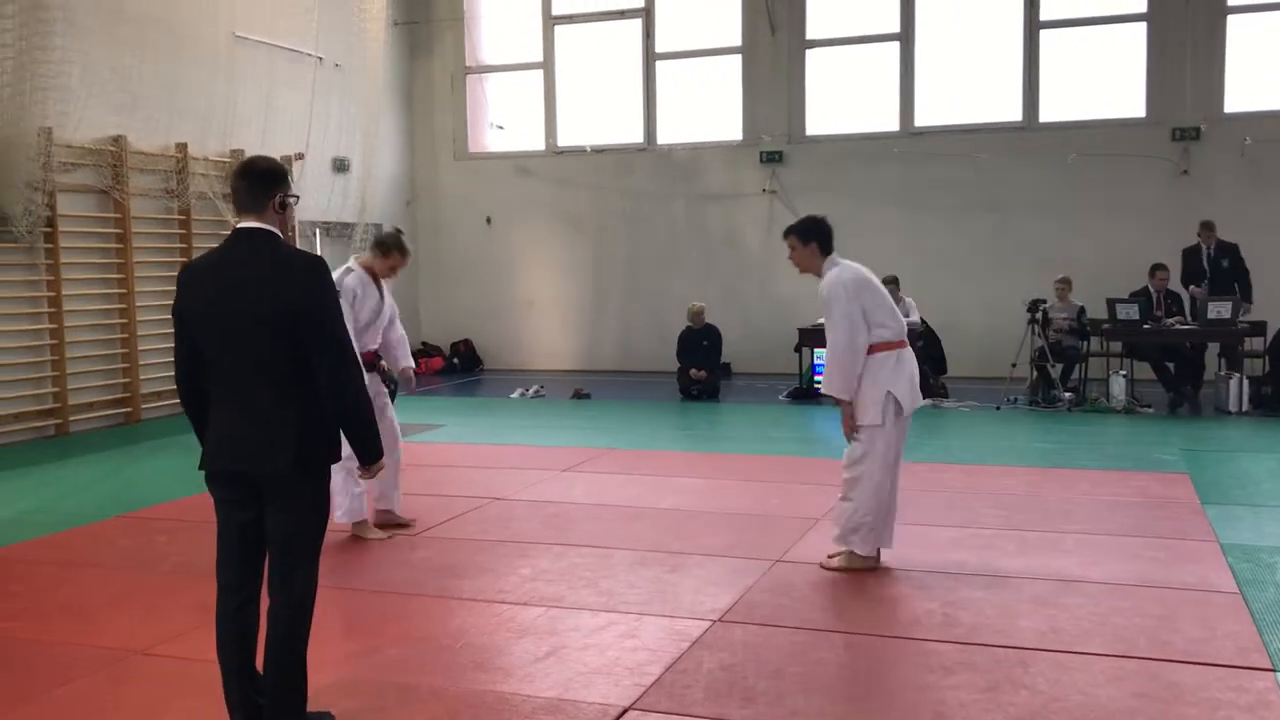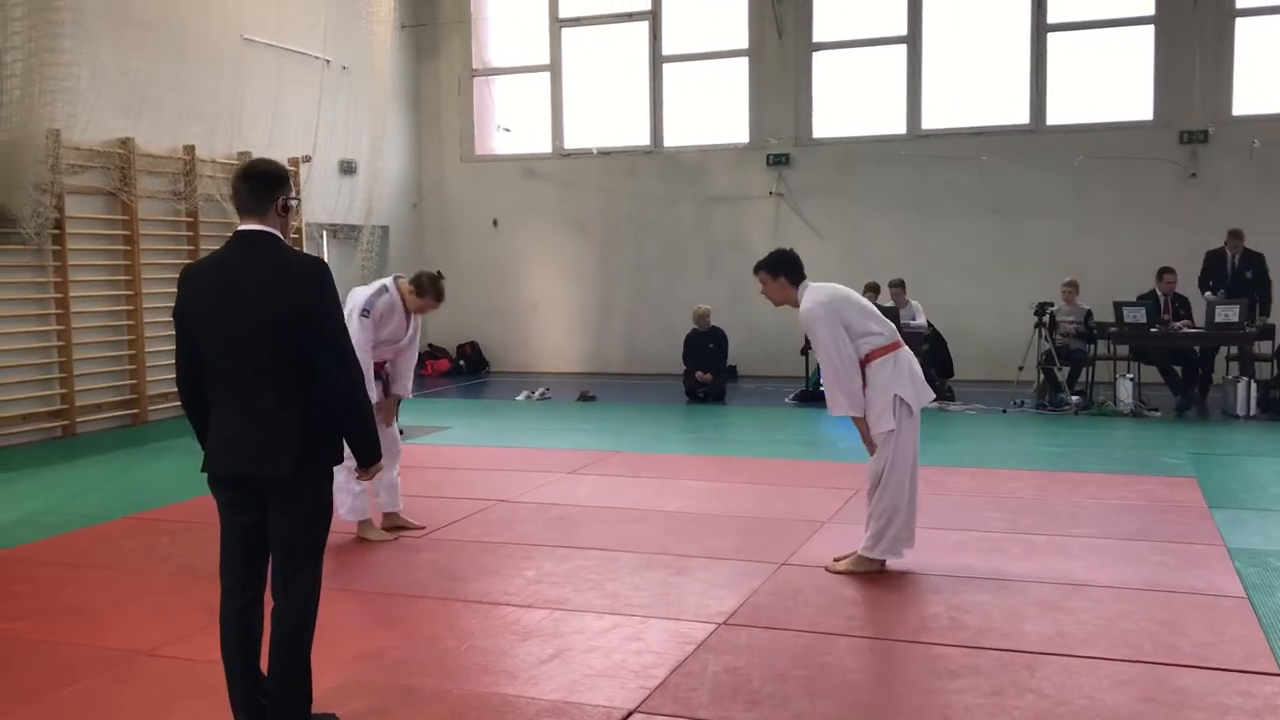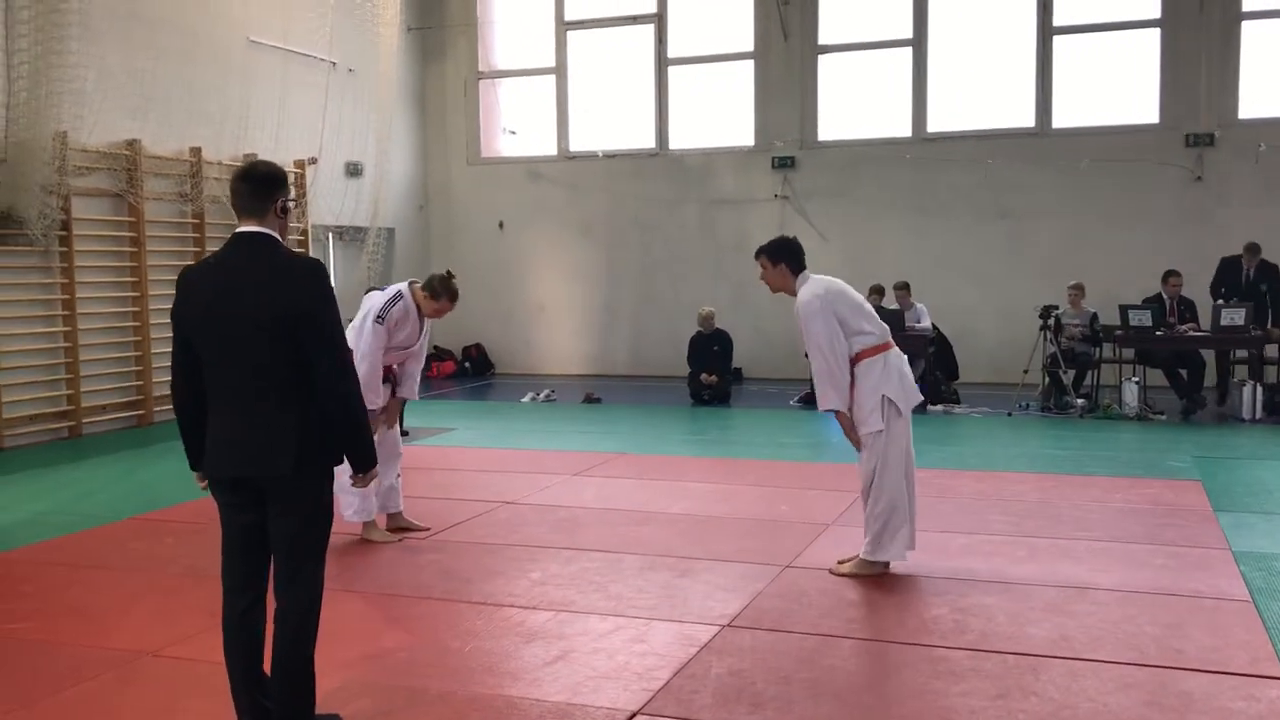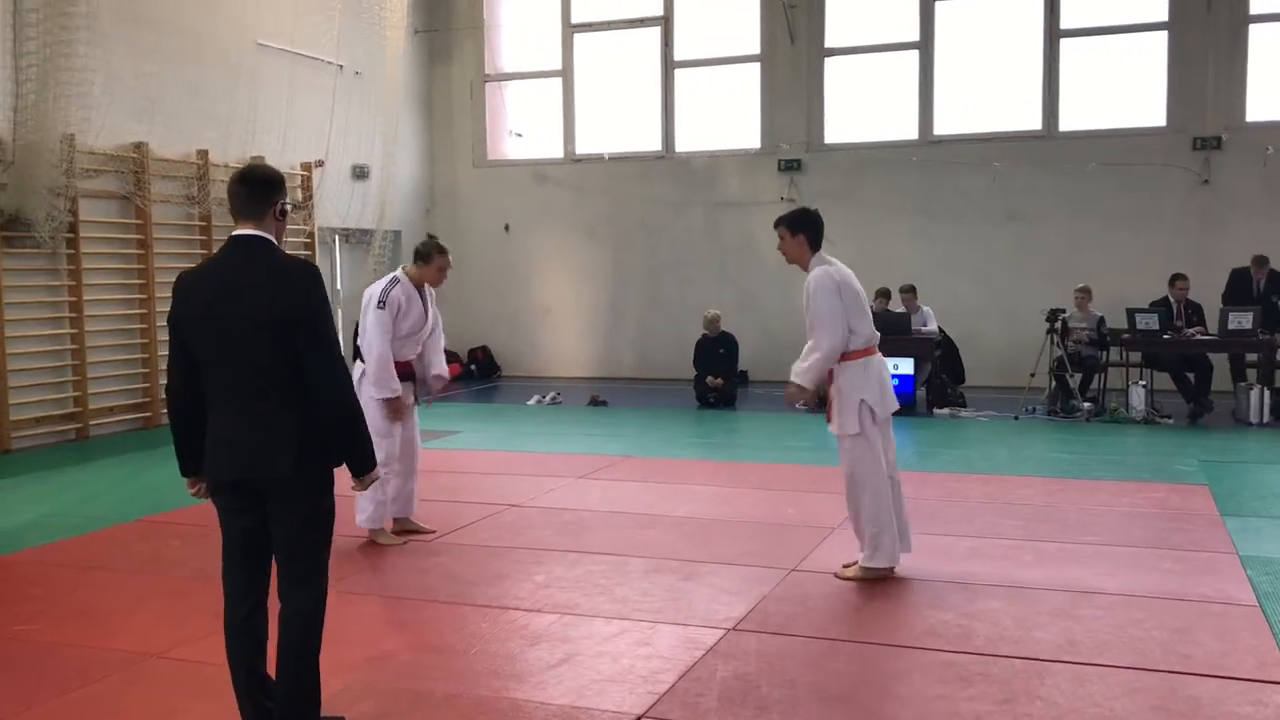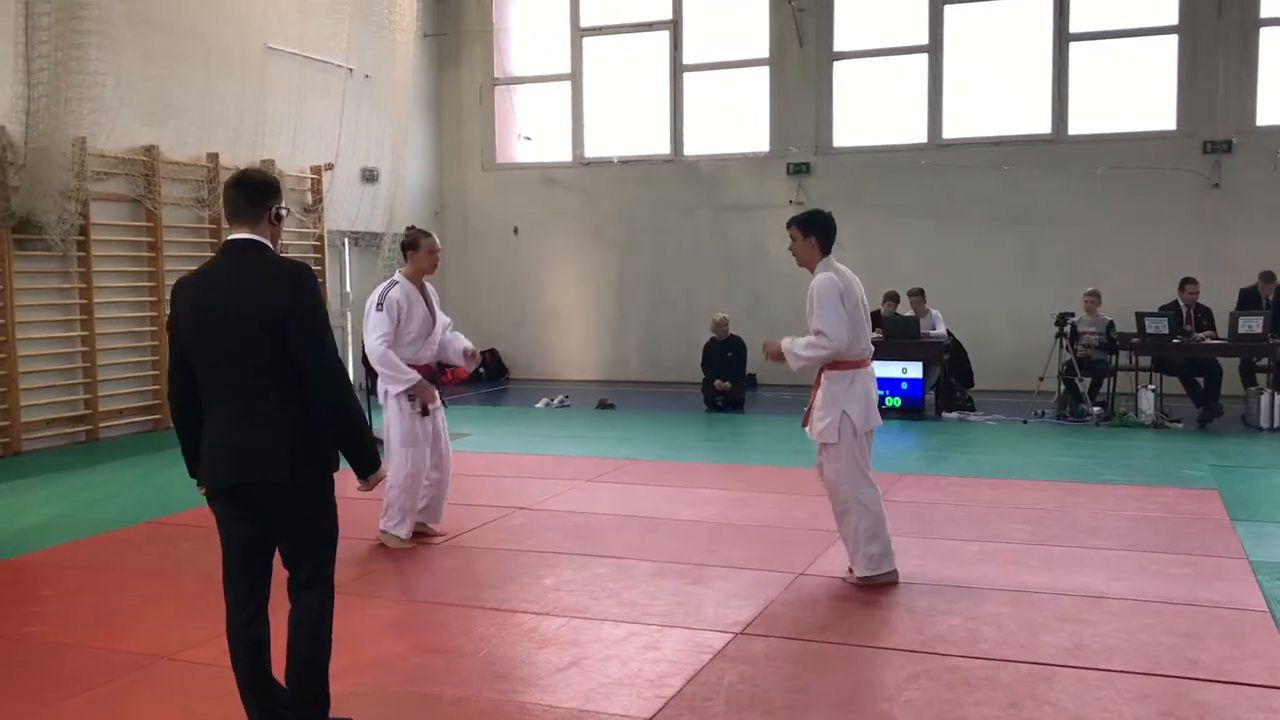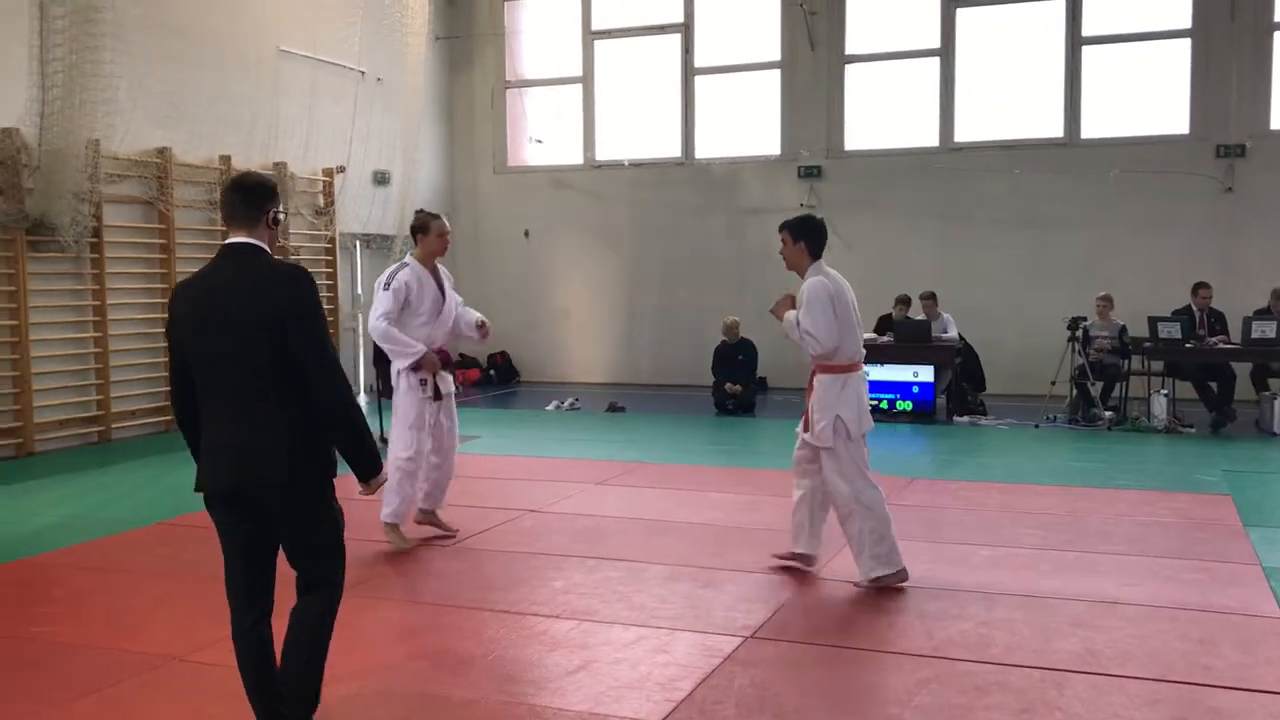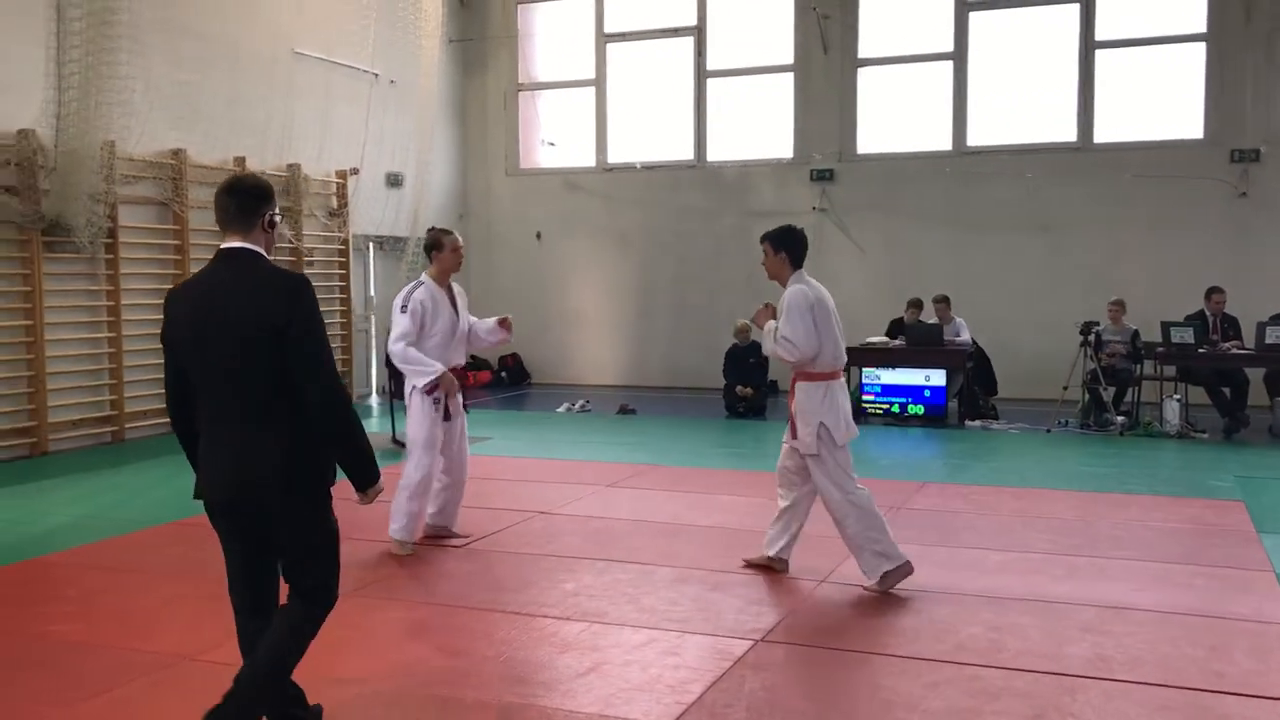
dt=0.2s
person 1, frame 1
left shoulder: (195, 276)
right shoulder: (304, 270)
left elbow: (188, 376)
right elbow: (339, 370)
right wrist: (368, 444)
left hip: (228, 455)
right hip: (295, 453)
left knee: (236, 585)
right knee: (289, 588)
person 1, frame 2
left shoulder: (196, 278)
right shoulder: (306, 273)
left elbow: (189, 379)
right elbow: (340, 371)
right wrist: (366, 446)
left hip: (230, 457)
right hip: (297, 455)
left knee: (239, 587)
right knee: (294, 588)
person 1, frame 3
left shoulder: (194, 280)
right shoulder: (303, 274)
left elbow: (185, 382)
right elbow: (336, 374)
left wrist: (198, 454)
right wrist: (361, 453)
left hip: (228, 458)
right hip: (297, 457)
left knee: (241, 588)
right knee: (297, 590)
person 1, frame 4
left shoulder: (191, 284)
right shoulder: (297, 276)
left elbow: (181, 387)
right elbow: (330, 377)
left wrist: (191, 461)
right wrist: (360, 455)
left hip: (228, 461)
right hip: (296, 459)
left knee: (243, 591)
right knee: (301, 591)
person 1, frame 5
left shoulder: (189, 290)
right shoulder: (292, 279)
left elbow: (181, 392)
right elbow: (328, 379)
left wrist: (199, 463)
right wrist: (364, 457)
left hip: (225, 464)
right hip: (292, 462)
left knee: (244, 596)
right knee: (311, 588)
person 1, frame 6
left shoulder: (187, 294)
right shoulder: (289, 282)
left elbow: (182, 395)
right elbow: (327, 383)
right wrist: (366, 461)
left hip: (224, 471)
right hip: (291, 466)
left knee: (248, 600)
right knee: (320, 584)
person 1, frame 7
left shoulder: (182, 298)
right shoulder: (287, 289)
left elbow: (179, 402)
right elbow: (325, 392)
right wrist: (364, 470)
left hip: (222, 477)
right hip: (289, 474)
left knee: (252, 603)
right knee: (312, 593)
person 2, frame 1
left shoulder: (834, 282)
right shoulder: (845, 273)
left elbow: (845, 344)
left wrist: (843, 400)
right wrist: (850, 395)
left hip: (884, 372)
right hip: (890, 367)
left knee: (865, 462)
right knee: (878, 462)
left ankle: (861, 548)
right ankle: (867, 543)
person 2, frame 2
left shoulder: (812, 309)
right shoulder: (821, 296)
left elbow: (840, 365)
left wrist: (857, 417)
right wrist: (860, 412)
left hip: (887, 377)
right hip: (891, 371)
left knee: (888, 469)
right knee: (894, 469)
left ankle: (873, 553)
right ankle: (876, 547)
person 2, frame 3
left shoulder: (808, 301)
right shoulder: (819, 288)
left elbow: (829, 359)
left wrist: (841, 411)
right wrist: (846, 408)
left hip: (876, 378)
right hip: (882, 371)
left knee: (881, 470)
right knee: (889, 469)
left ankle: (875, 557)
right ankle: (878, 550)
person 2, frame 4
left shoulder: (819, 279)
right shoulder: (830, 270)
left elbow: (830, 340)
left wrist: (801, 380)
right wrist: (808, 376)
left hip: (855, 379)
right hip: (863, 372)
left knee: (863, 471)
right knee: (875, 467)
left ankle: (877, 560)
right ankle: (881, 551)
person 2, frame 5
left shoulder: (824, 283)
right shoulder: (839, 276)
left elbow: (832, 342)
left wrist: (786, 349)
right wrist: (794, 350)
left hip: (843, 387)
right hip: (851, 382)
left knee: (848, 481)
right knee: (835, 474)
left ankle: (876, 566)
right ankle: (873, 557)
person 2, frame 6
left shoulder: (815, 286)
right shoulder: (828, 280)
left elbow: (819, 343)
left wrist: (788, 318)
right wrist: (795, 315)
left hip: (835, 389)
right hip: (836, 386)
left knee: (851, 484)
right knee: (808, 466)
left ankle: (885, 567)
right ankle: (805, 547)
person 2, frame 7
left shoulder: (796, 295)
right shoulder: (807, 290)
left elbow: (799, 350)
left wrist: (768, 327)
right wrist: (774, 324)
left hip: (816, 398)
right hip: (817, 394)
left knee: (839, 489)
right knee: (792, 477)
left ankle: (889, 562)
right ankle: (776, 554)
person 3, frame 1
left shoulder: (378, 282)
right shoulder: (344, 282)
left elbow: (391, 326)
left wrist: (403, 364)
left hip: (369, 368)
left knee: (388, 438)
right knee: (350, 447)
left ankle: (384, 509)
right ankle: (356, 519)
person 3, frame 2
left shoulder: (411, 307)
right shoulder: (372, 300)
left elbow: (407, 352)
right elbow: (357, 354)
left wrist: (393, 396)
right wrist: (366, 402)
left hip: (375, 373)
left knee: (388, 446)
right knee: (352, 449)
left ankle: (390, 513)
right ankle: (362, 521)
person 3, frame 3
left shoulder: (423, 309)
right shoulder: (385, 306)
left elbow: (414, 359)
right elbow: (367, 359)
left wrist: (397, 400)
right wrist: (371, 408)
left hip: (383, 377)
right hip: (356, 376)
left knee: (389, 449)
left ankle: (394, 514)
right ankle: (367, 522)
person 3, frame 4
left shoulder: (426, 293)
right shoulder: (386, 292)
left elbow: (432, 339)
right elbow: (377, 348)
left wrist: (435, 375)
right wrist: (391, 394)
left hip: (403, 376)
right hip: (375, 378)
left knee: (407, 451)
right knee: (380, 453)
left ankle: (402, 517)
right ankle: (375, 524)
person 3, frame 5
left shoulder: (428, 291)
right shoulder: (388, 295)
left elbow: (444, 332)
right elbow: (377, 349)
left wrist: (464, 350)
right wrist: (413, 384)
left hip: (425, 384)
right hip: (400, 388)
left knee: (438, 460)
right knee: (408, 463)
left ankle: (418, 520)
right ankle: (392, 528)
person 3, frame 6
left shoulder: (442, 274)
right shoulder: (399, 277)
left elbow: (454, 311)
right elbow: (378, 326)
left wrist: (475, 322)
right wrist: (419, 354)
left hip: (439, 370)
right hip: (413, 373)
left knee: (444, 445)
right knee: (409, 448)
left ankle: (427, 509)
right ankle: (392, 520)
person 3, frame 7
left shoulder: (456, 292)
right shoulder: (415, 296)
left elbow: (467, 331)
right elbow: (399, 348)
left wrist: (496, 327)
right wrist: (438, 374)
left hip: (451, 392)
right hip: (427, 392)
left knee: (455, 464)
right knee: (422, 466)
left ankle: (437, 523)
right ankle: (401, 534)
